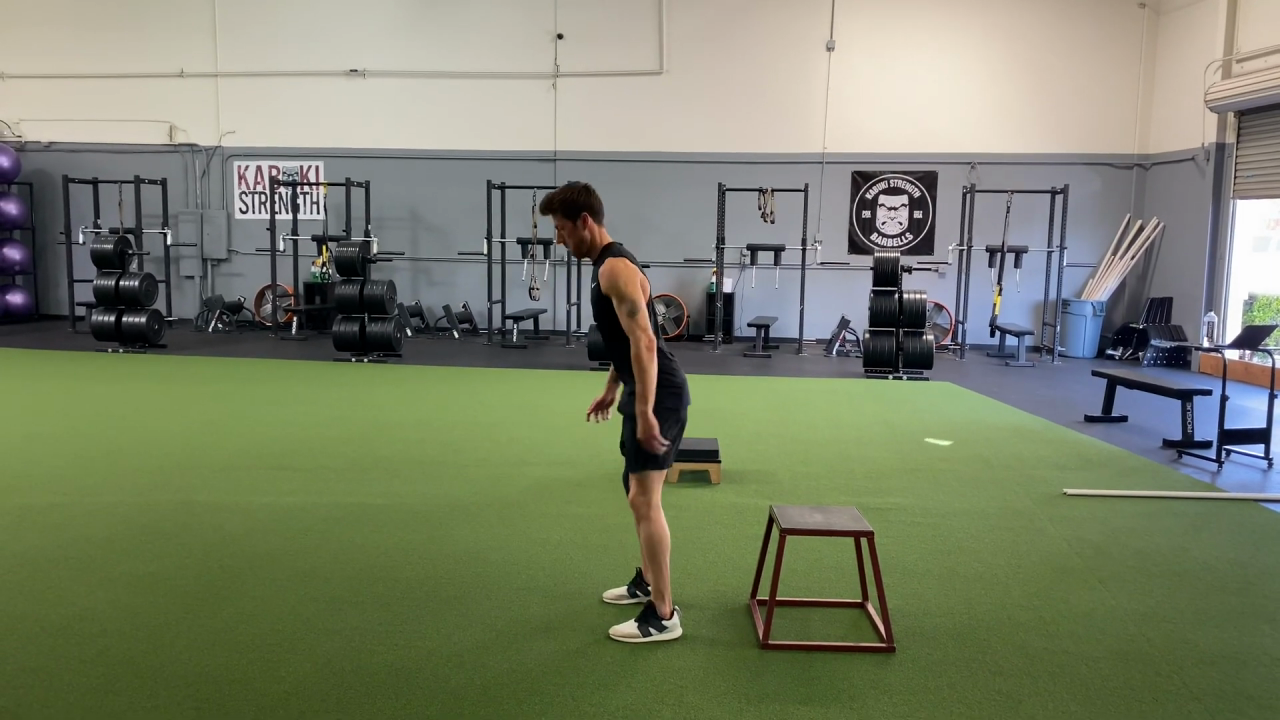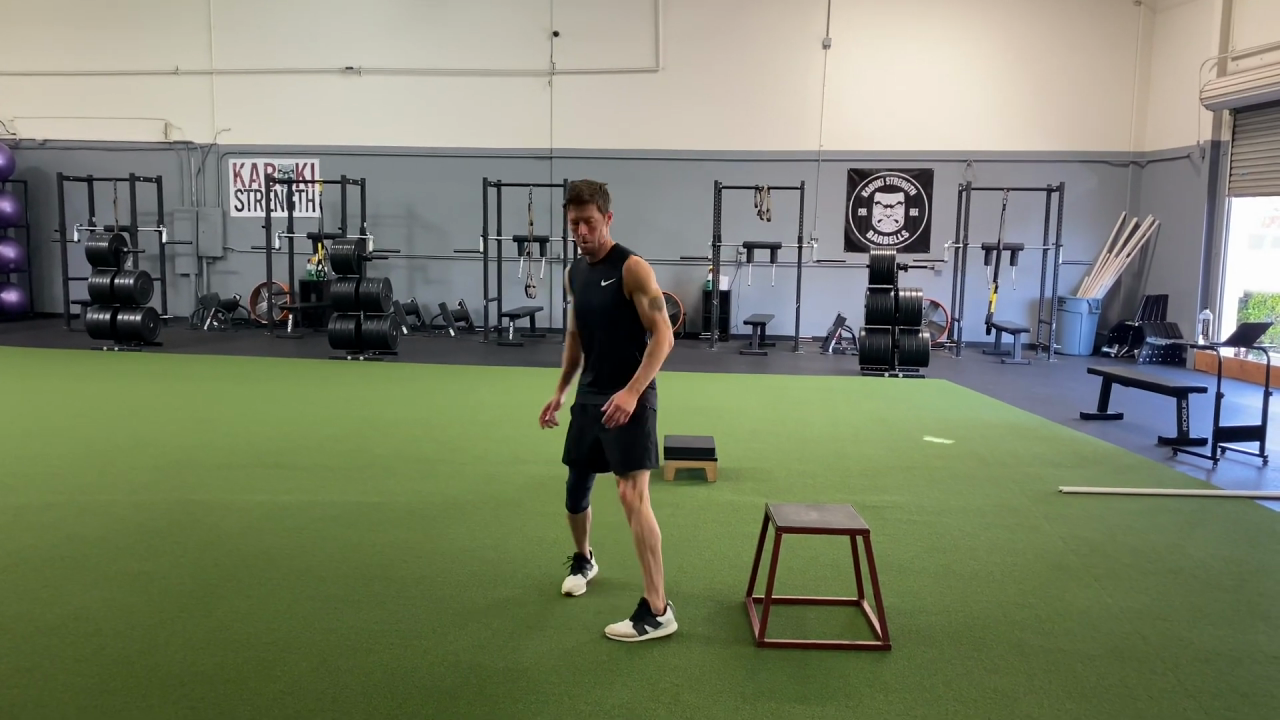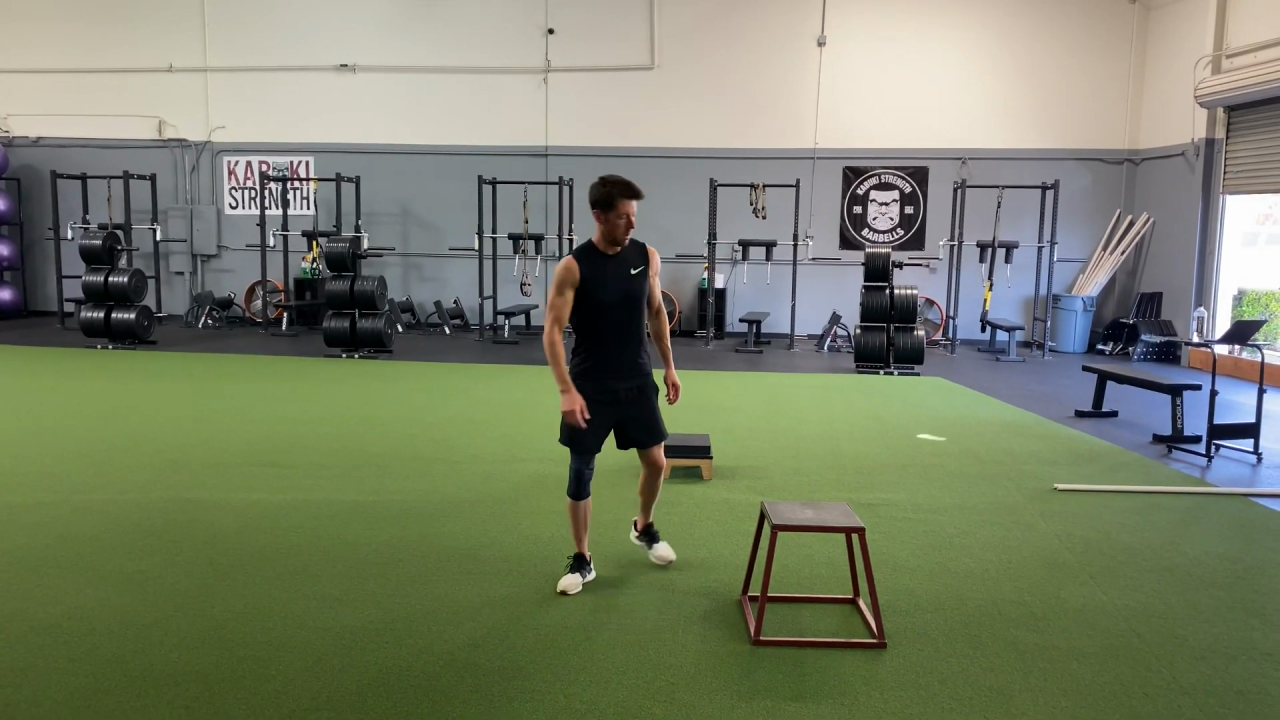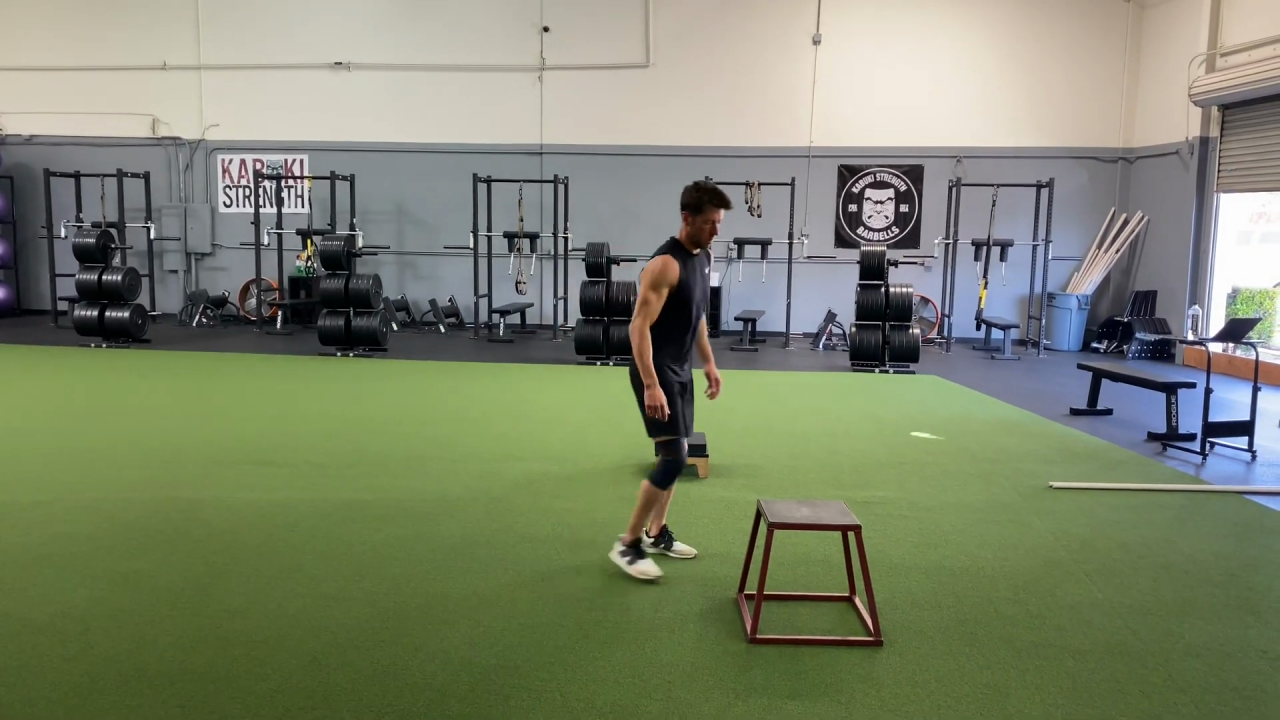
dt=0.5s
person 1, frame 1
left shoulder: (614, 268)
right shoulder: (607, 264)
left elbow: (644, 341)
left wrist: (645, 412)
right wrist: (608, 391)
left hip: (658, 394)
right hip: (640, 391)
left knee: (644, 499)
right knee: (636, 489)
left ankle: (663, 616)
right ankle: (648, 580)
person 1, frame 2
left shoulder: (632, 268)
right shoulder: (575, 272)
left elbow: (663, 335)
left wrist: (632, 392)
right wrist: (559, 392)
left hip: (630, 398)
right hip: (590, 398)
left knee: (632, 496)
right knee: (576, 489)
left ankle: (657, 611)
right ankle: (583, 559)
person 1, frame 3
left shoulder: (646, 256)
right shoulder: (574, 267)
left elbow: (657, 314)
right elbow: (552, 332)
left wrist: (668, 366)
right wrist: (566, 391)
left hip: (638, 380)
right hip: (590, 385)
left knee: (655, 460)
right knee: (581, 472)
left ankle: (643, 527)
right ankle: (581, 561)
person 1, frame 4
left shoulder: (703, 256)
right shoulder: (665, 263)
right elbow: (639, 326)
left wrist: (709, 363)
right wrist: (651, 385)
left hip: (681, 368)
right hip: (657, 372)
left knee: (680, 452)
right knee: (671, 459)
left ankle: (655, 533)
right ankle: (629, 543)
